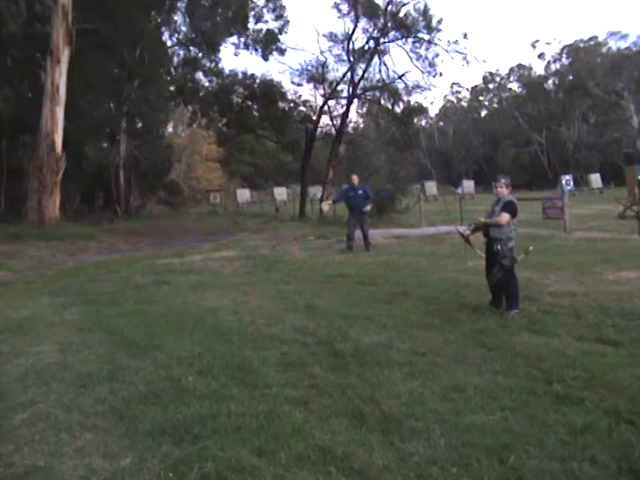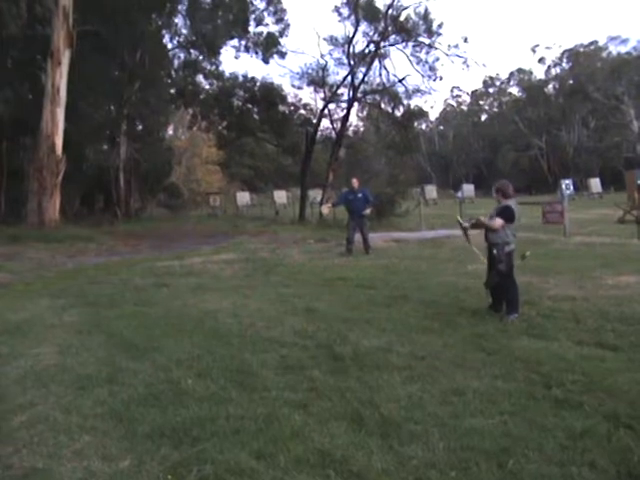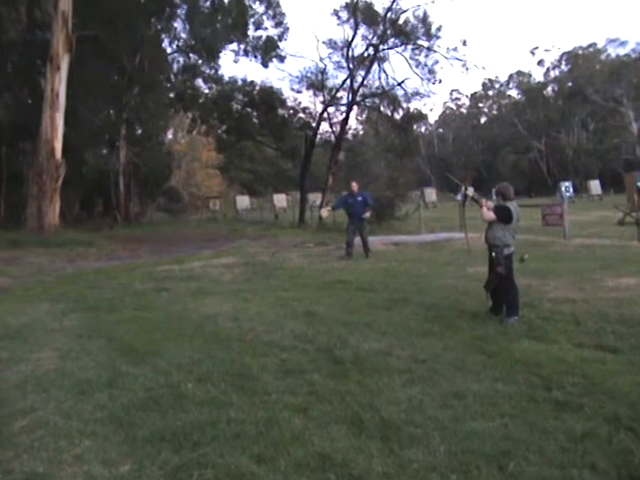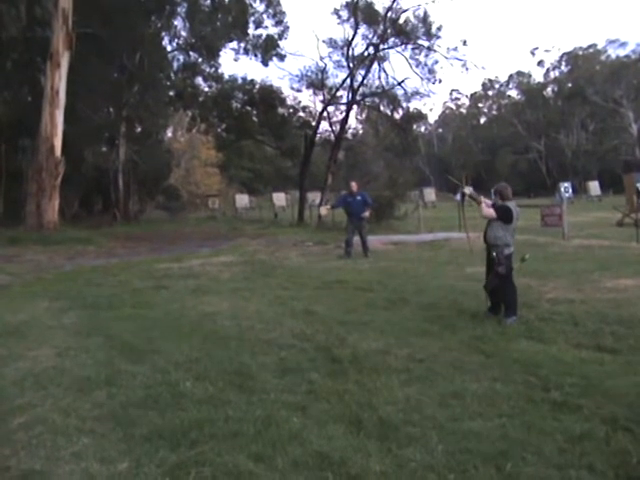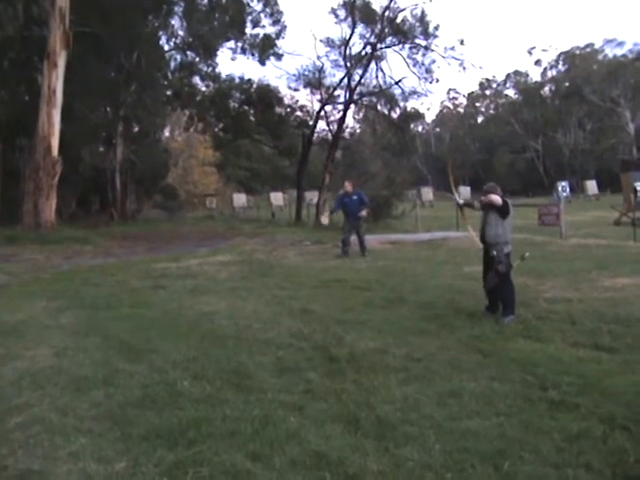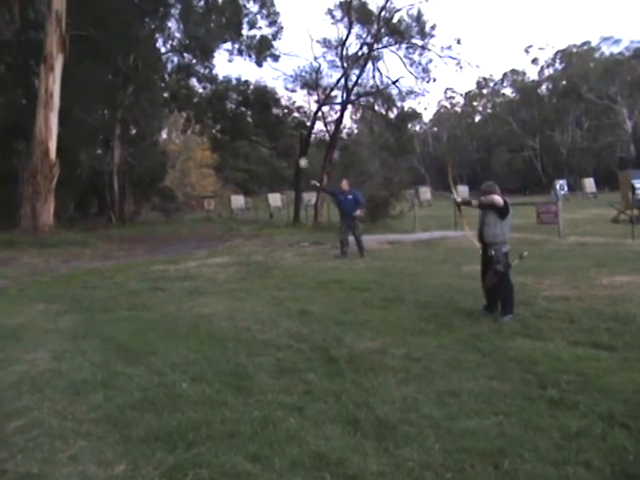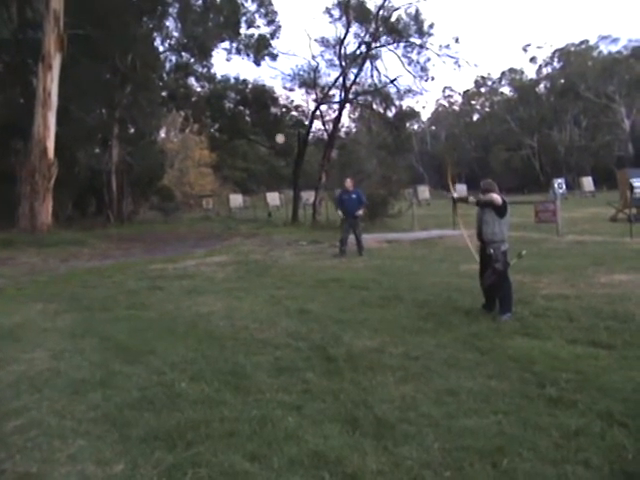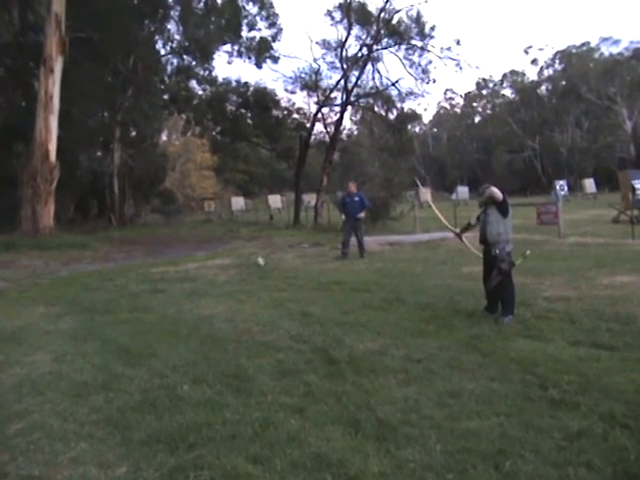
dt=0.7s
person 1, frame 1
left shoulder: (510, 203)
right shoulder: (496, 202)
left elbow: (502, 220)
right elbow: (488, 222)
left wrist: (485, 221)
right wrist: (473, 230)
left hip: (504, 245)
right hip: (492, 243)
left knee: (507, 276)
right knee: (492, 274)
left ankle: (513, 307)
right ankle: (496, 302)
person 1, frame 2
left shoulder: (508, 208)
right shoulder: (503, 206)
left elbow: (495, 225)
right elbow: (491, 223)
left wrist: (483, 221)
right wrist: (476, 224)
left hip: (503, 249)
right hip: (495, 248)
left knee: (507, 279)
right knee: (493, 278)
left ankle: (513, 311)
right ankle: (496, 306)
person 1, frame 3
left shoulder: (506, 209)
right shoulder: (506, 207)
left elbow: (486, 217)
right elbow: (491, 206)
left wrist: (483, 206)
left hip: (503, 251)
right hip: (496, 250)
left knee: (507, 282)
right knee: (495, 281)
left ankle: (513, 313)
right ankle: (497, 308)
person 1, frame 4
left shoulder: (507, 209)
right shoulder: (502, 206)
left elbow: (485, 213)
right elbow: (487, 202)
left wrist: (481, 203)
left hip: (502, 251)
right hip: (494, 250)
left knee: (505, 282)
right knee: (492, 281)
left ankle: (511, 313)
right ankle: (495, 308)
person 1, frame 5
left shoulder: (503, 204)
right shoulder: (490, 205)
left elbow: (493, 198)
right elbow: (477, 205)
left wrist: (484, 200)
right wrist: (464, 203)
left hip: (500, 250)
right hip: (489, 249)
left knee: (503, 281)
right knee: (489, 280)
left ankle: (509, 313)
right ankle: (493, 307)
person 1, frame 6
left shoulder: (502, 205)
right shoulder: (488, 205)
left elbow: (495, 198)
right elbow: (475, 203)
left wrist: (484, 200)
right wrist: (462, 201)
left hip: (499, 249)
right hip: (487, 248)
left knee: (502, 280)
right knee: (487, 279)
left ankle: (507, 312)
right ankle: (491, 307)
person 1, frame 7
left shoulder: (500, 203)
right shoulder: (485, 203)
left elbow: (493, 197)
right elbow: (473, 200)
left wrist: (480, 199)
left hip: (497, 248)
right hip: (486, 246)
left knee: (501, 279)
right knee: (485, 277)
left ankle: (506, 311)
right ankle: (489, 305)
person 1, frame 8
left shoulder: (501, 204)
right shoulder: (487, 209)
left elbow: (493, 191)
right elbow: (476, 221)
left wrist: (483, 200)
right wrist: (462, 230)
left hip: (501, 249)
right hip: (489, 249)
left knee: (504, 280)
right knee: (488, 280)
left ankle: (508, 313)
right ankle: (492, 307)
